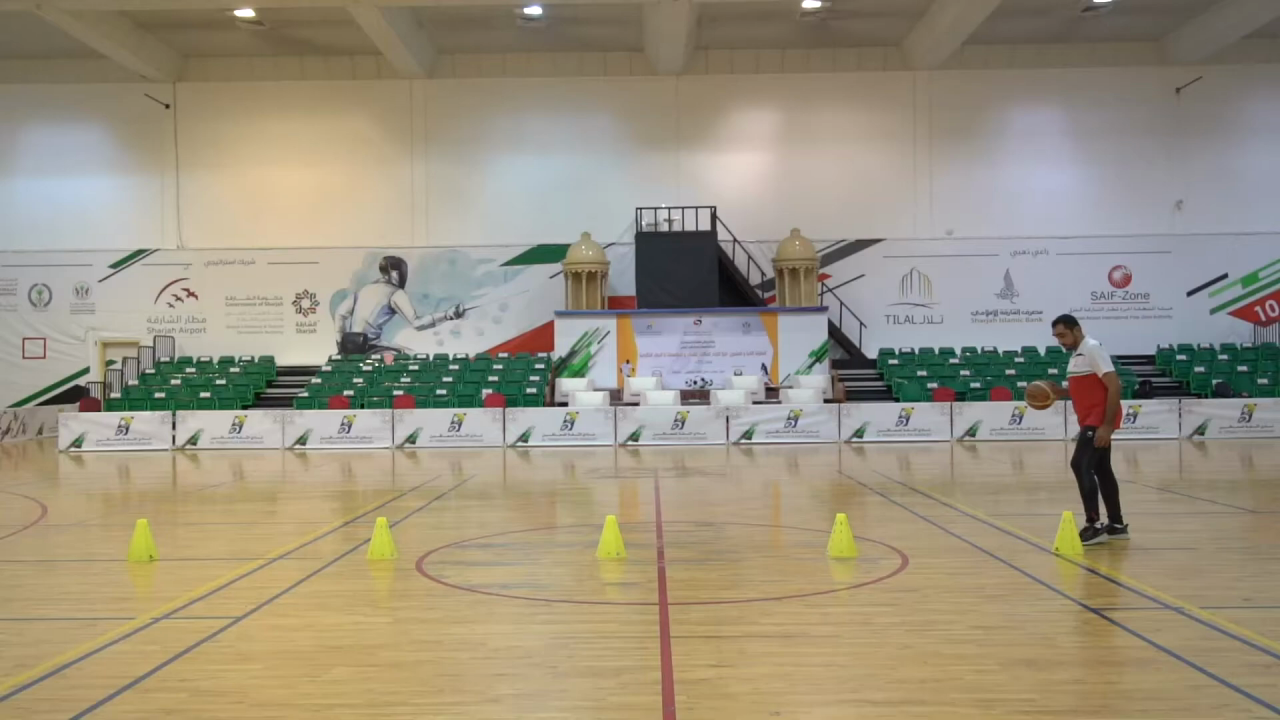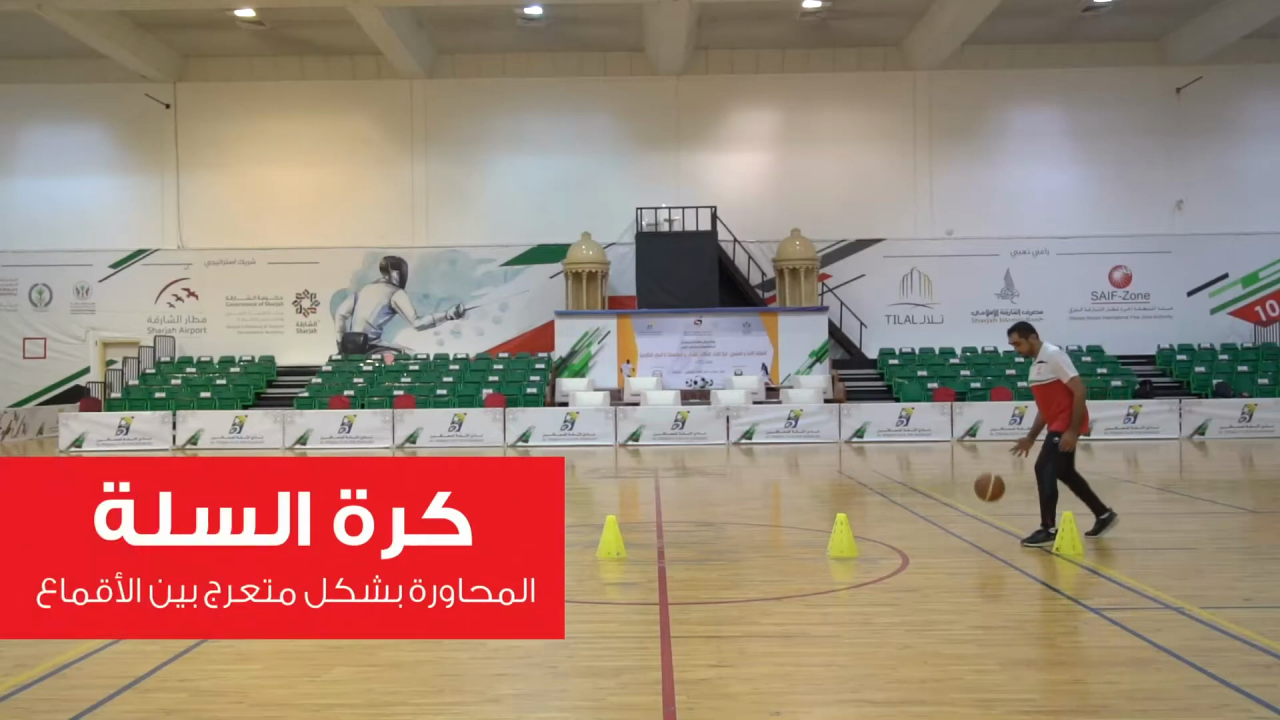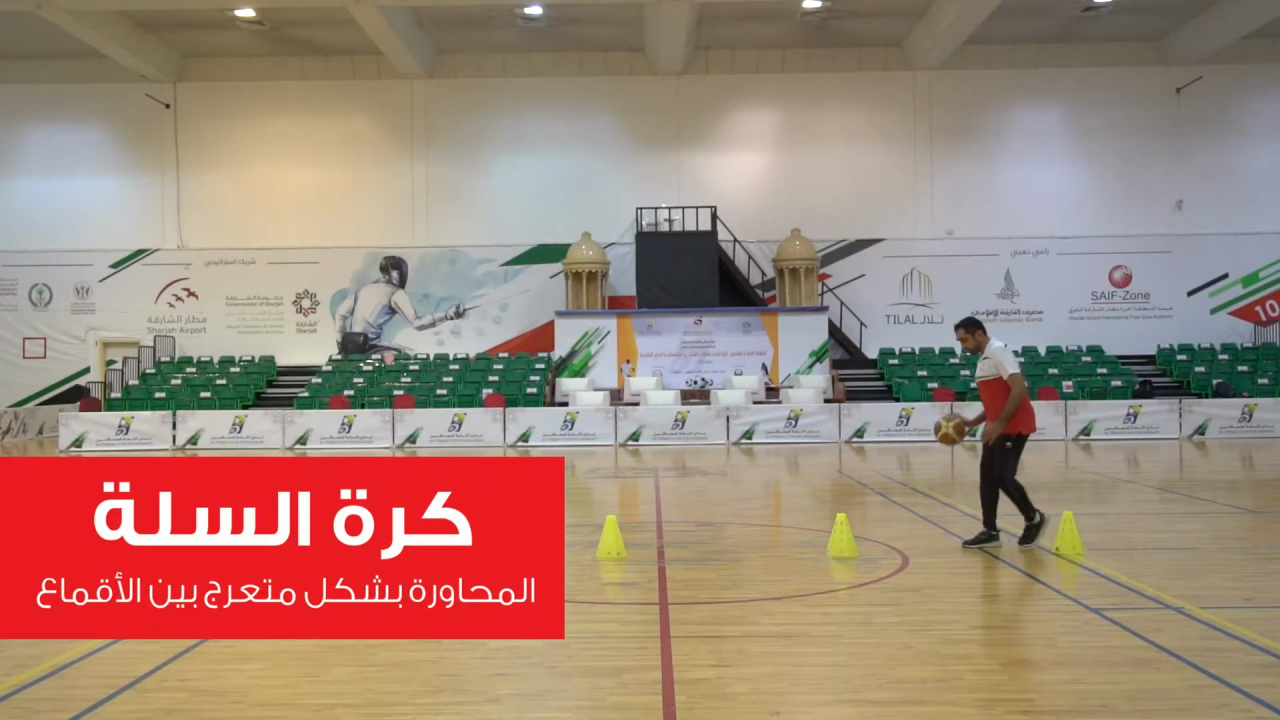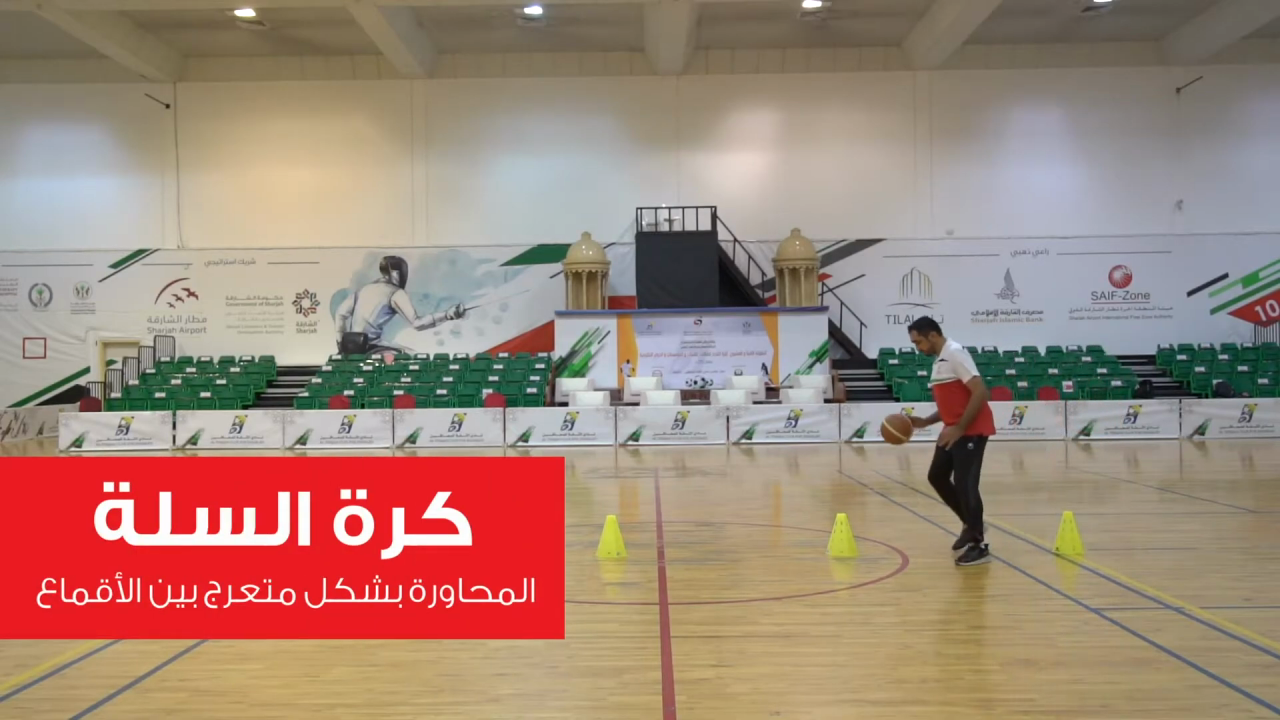
dt=0.5s
person 1, frame 1
left shoulder: (1093, 349)
right shoulder: (1076, 355)
left elbow: (1114, 387)
left wrist: (1107, 425)
right wrist: (1060, 391)
left hip: (1099, 422)
right hip: (1090, 422)
left knee: (1080, 466)
right knee: (1102, 470)
left ankle: (1094, 526)
right ankle: (1117, 524)
person 1, frame 2
left shoulder: (1054, 355)
right shoulder: (1035, 364)
left elbow: (1080, 391)
left wrist: (1072, 431)
right wrist: (1030, 437)
left hip: (1066, 426)
right hip: (1057, 425)
left knee: (1044, 470)
right knee: (1065, 473)
left ankle: (1048, 530)
right ankle: (1104, 514)
person 1, frame 3
left shoulder: (998, 352)
right shoulder: (984, 359)
left elbow: (1019, 389)
left wrist: (999, 424)
right wrist: (974, 421)
left hip: (1014, 425)
right hip: (998, 425)
left knee: (1003, 475)
right knee: (987, 473)
left ankle: (1034, 519)
right ankle: (990, 531)
person 1, frame 4
left shoulder: (955, 354)
right shoulder: (939, 362)
left elbow: (980, 392)
left wrist: (959, 428)
right wrist: (924, 422)
left hip: (972, 430)
right hip: (954, 430)
left knee: (965, 482)
right knee: (936, 476)
left ankle: (978, 544)
right ankle: (971, 524)
